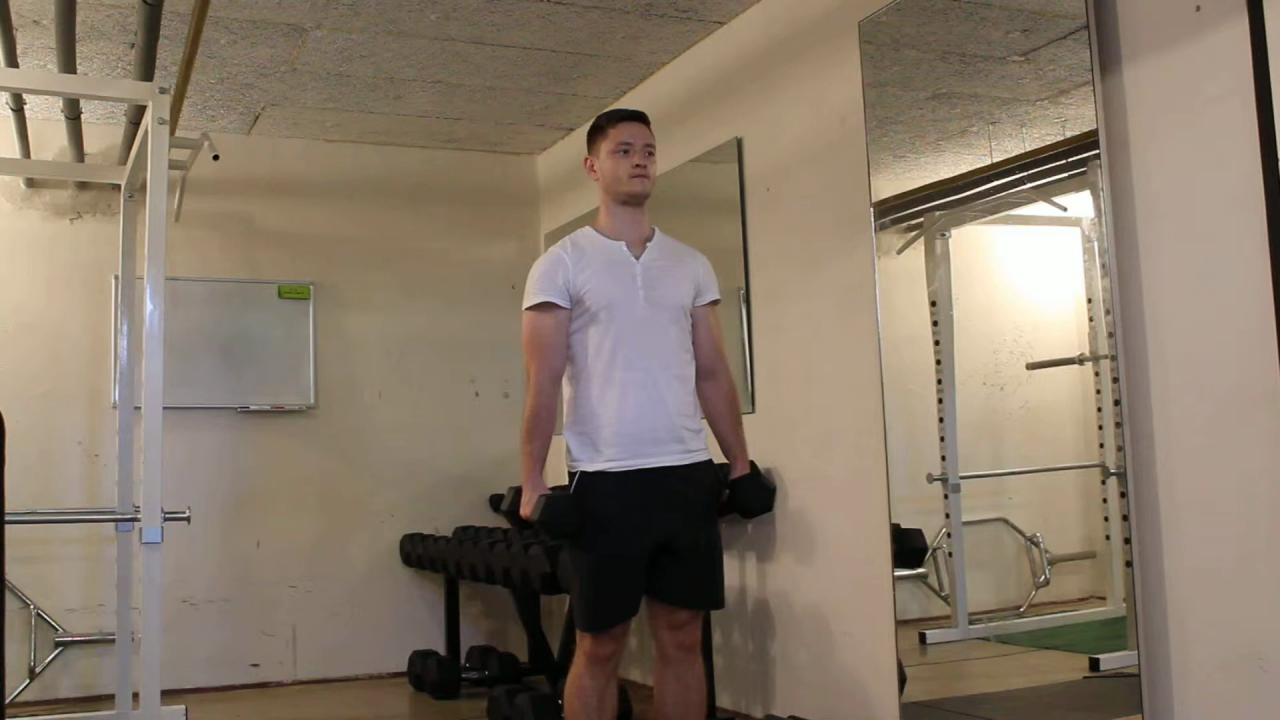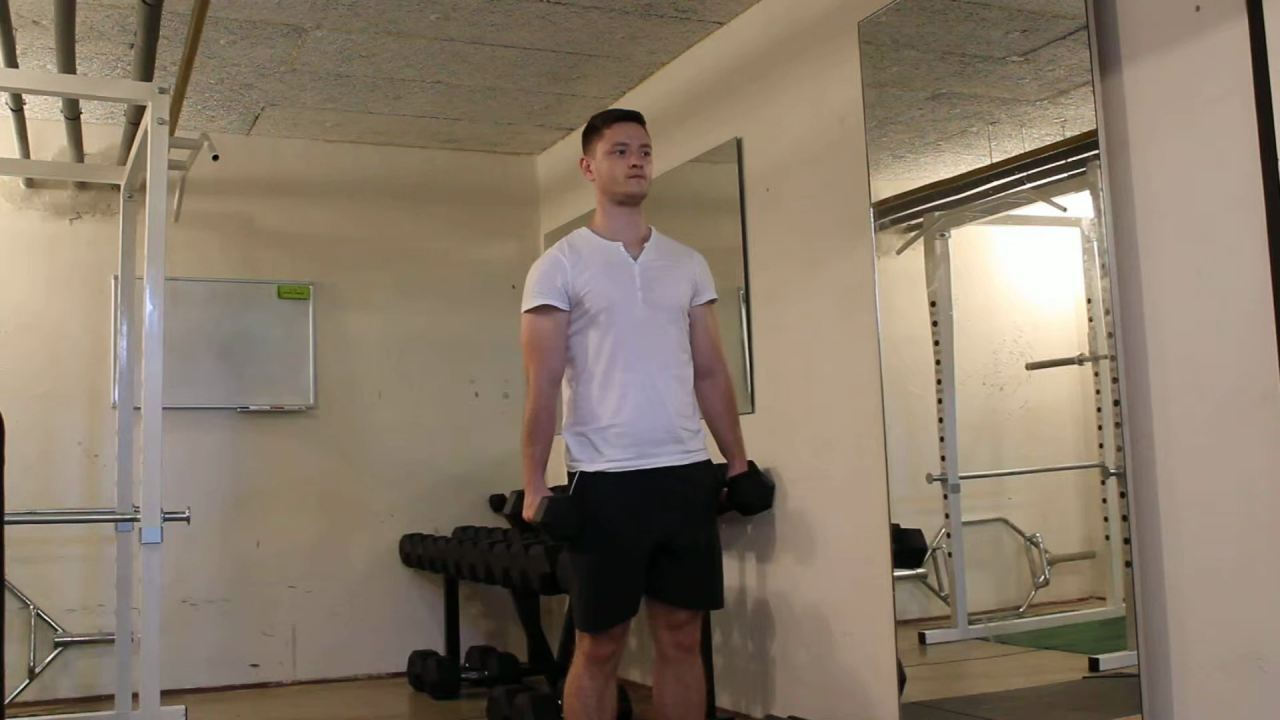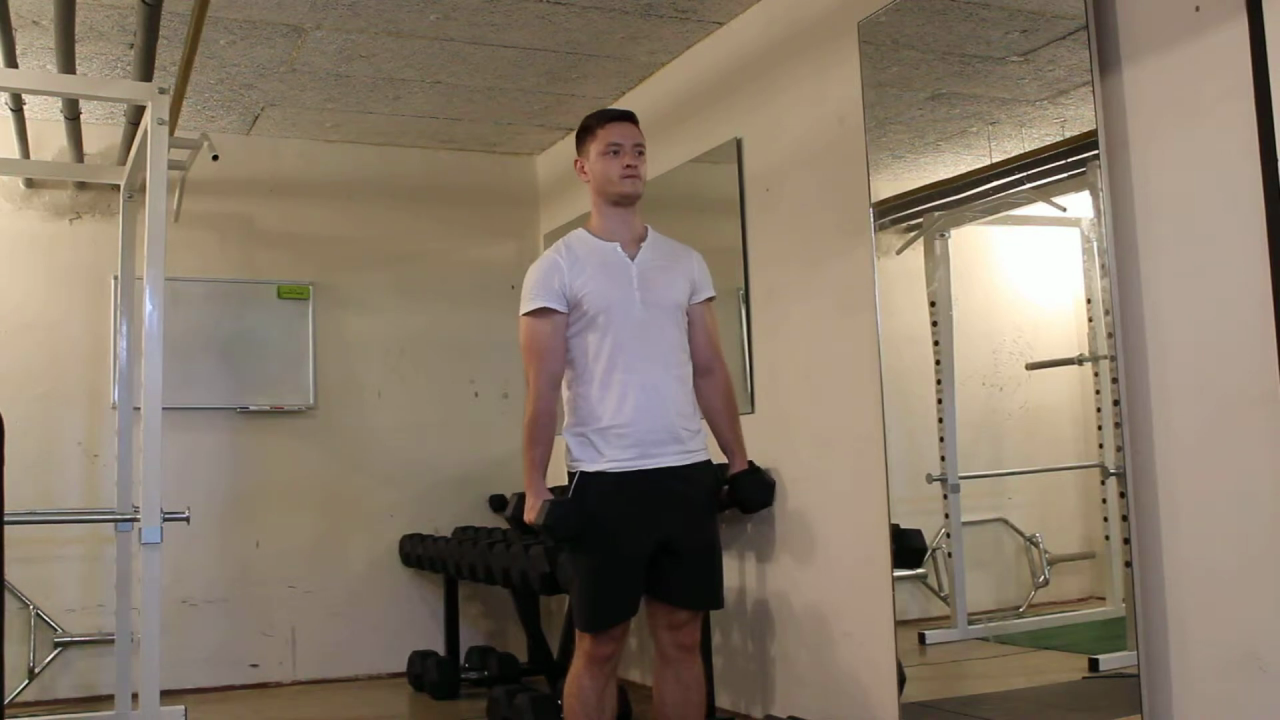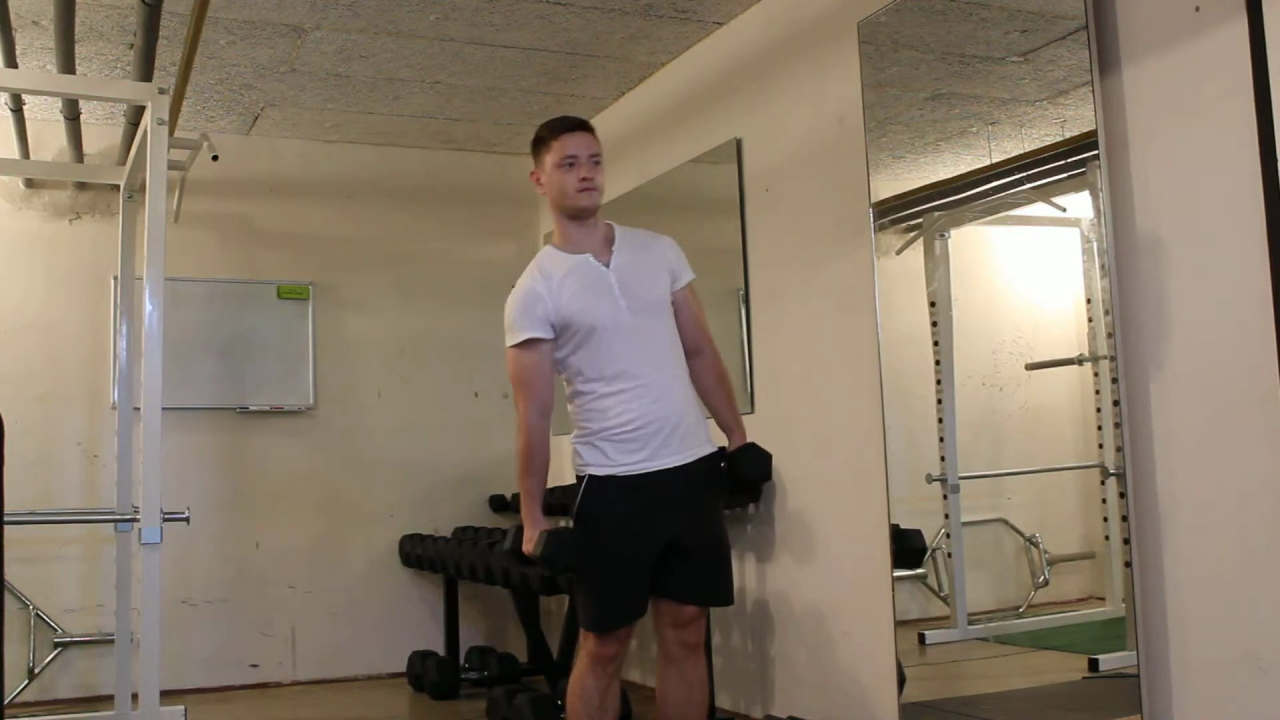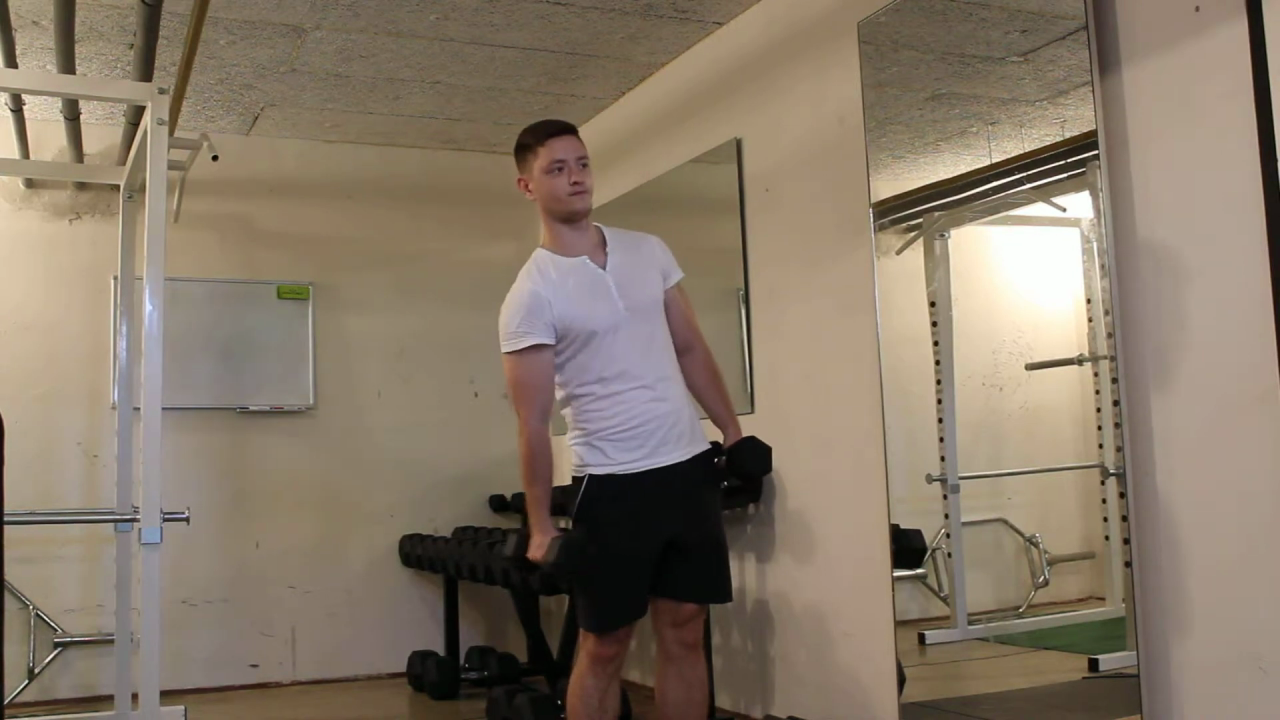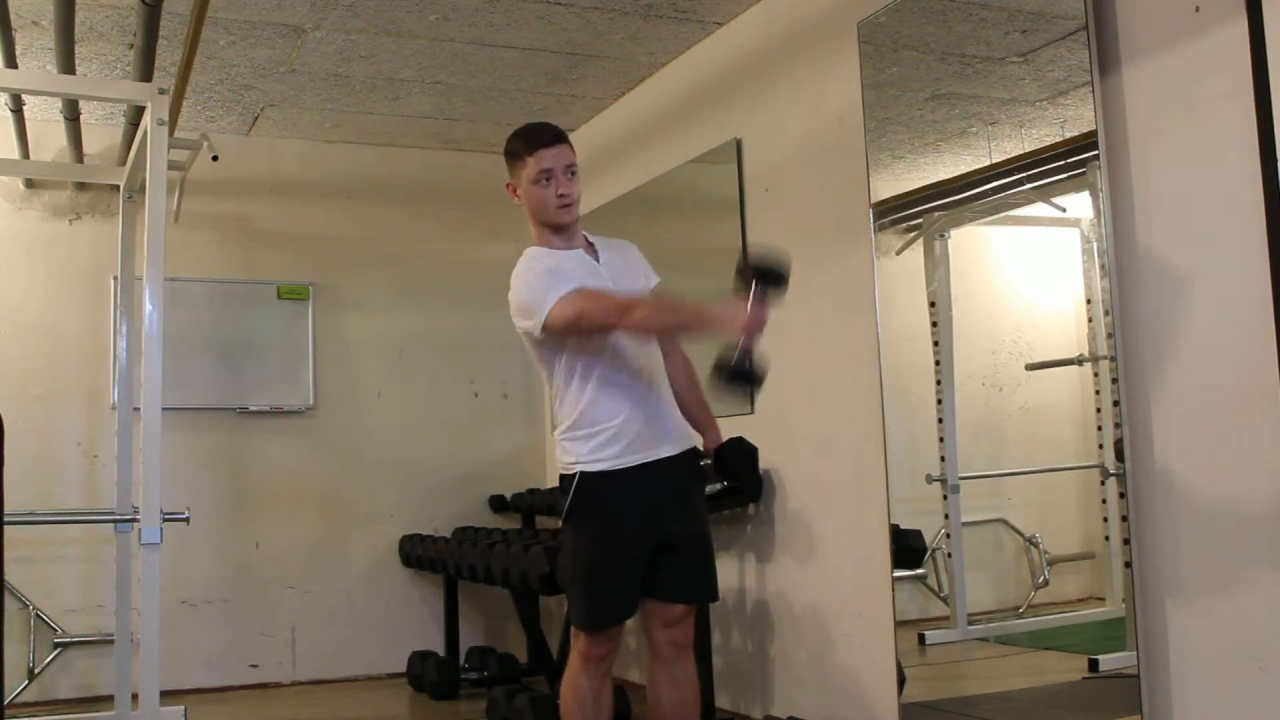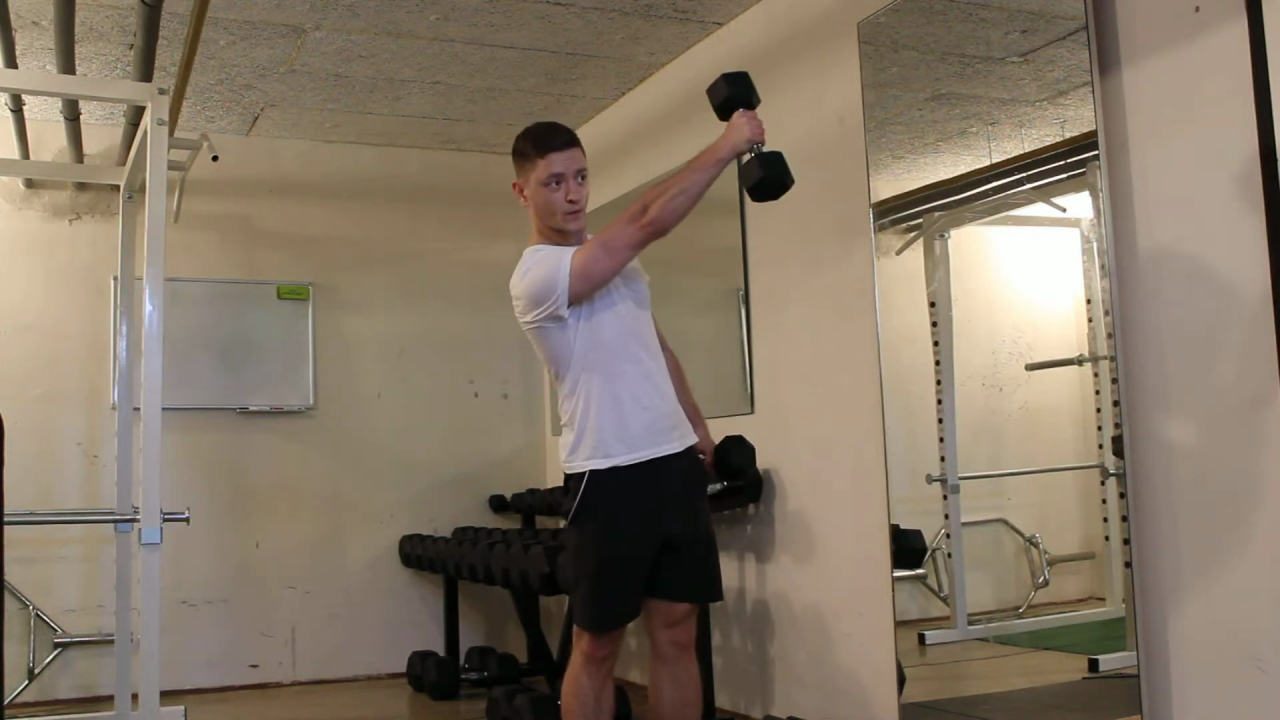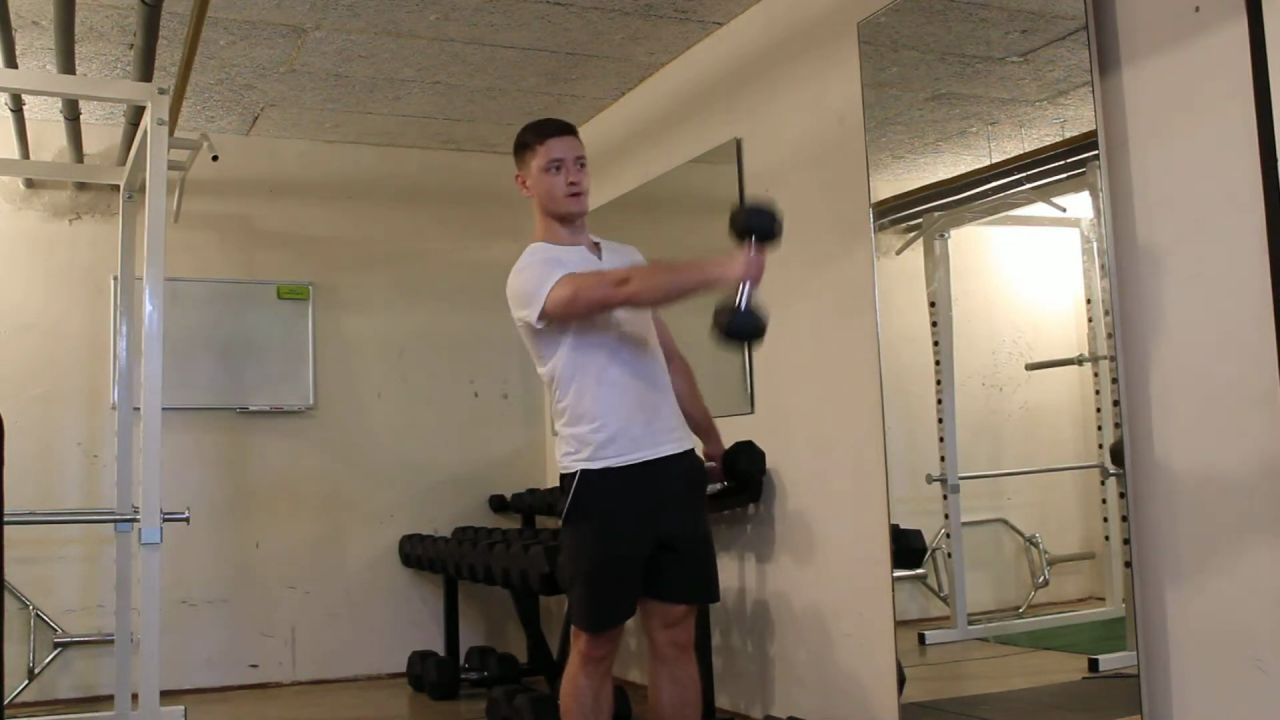
dt=0.4s
person 1, frame 1
left shoulder: (691, 264)
right shoulder: (562, 264)
left elbow: (713, 373)
right elbow: (543, 382)
left wrist: (741, 462)
right wrist: (532, 481)
left hip: (688, 474)
right hip: (606, 479)
left knee: (682, 637)
right knee: (600, 645)
person 1, frame 2
left shoulder: (687, 264)
right shoulder: (560, 265)
left elbow: (710, 373)
right elbow: (543, 385)
left wrist: (739, 462)
right wrist: (533, 485)
left hip: (687, 473)
right hip: (606, 479)
left knee: (682, 637)
right knee: (599, 645)
person 1, frame 3
left shoulder: (685, 261)
right shoulder: (557, 267)
left elbow: (710, 371)
right elbow: (542, 388)
left wrist: (739, 458)
right wrist: (535, 488)
left hip: (687, 474)
right hip: (606, 480)
left knee: (681, 637)
right knee: (600, 646)
person 1, frame 4
left shoulder: (659, 251)
right shoulder: (535, 292)
left elbow: (700, 353)
right elbow: (533, 416)
left wrist: (739, 436)
right wrist: (533, 517)
left hip: (693, 470)
right hip: (614, 484)
left knee: (685, 635)
right knee: (604, 647)
person 1, frame 5
left shoulder: (648, 250)
right shoulder: (532, 296)
left elbow: (689, 348)
right elbow: (533, 420)
left wrist: (732, 429)
right wrist: (540, 522)
left hip: (687, 467)
right hip: (613, 483)
left knee: (684, 633)
right knee: (604, 647)
person 1, frame 6
left shoulder: (620, 255)
right shoulder: (534, 282)
left elbow: (668, 352)
right elbow: (629, 314)
left wrist: (710, 430)
right wrist: (718, 317)
left hip: (672, 464)
right hip: (604, 479)
left knee: (674, 632)
right knee: (595, 645)
person 1, frame 7
left shoulder: (614, 255)
right shoulder: (538, 276)
right elbow: (648, 219)
left wrist: (700, 430)
right wrist: (727, 145)
left hip: (674, 463)
right hip: (609, 479)
left knee: (676, 631)
right knee: (597, 645)
person 1, frame 8
left shoulder: (625, 255)
right shoulder: (534, 274)
right elbow: (625, 290)
left wrist: (708, 436)
right wrist: (719, 270)
left hip: (671, 465)
right hip: (602, 477)
left knee: (675, 633)
right knee: (595, 644)
